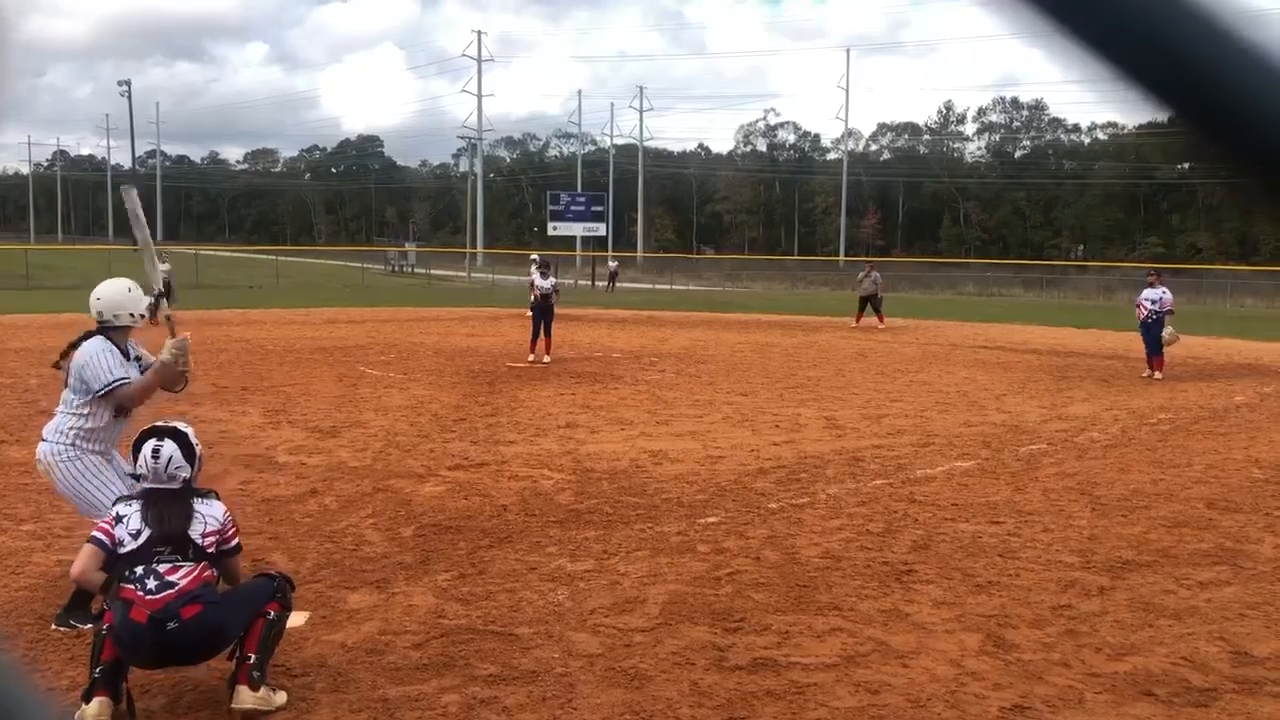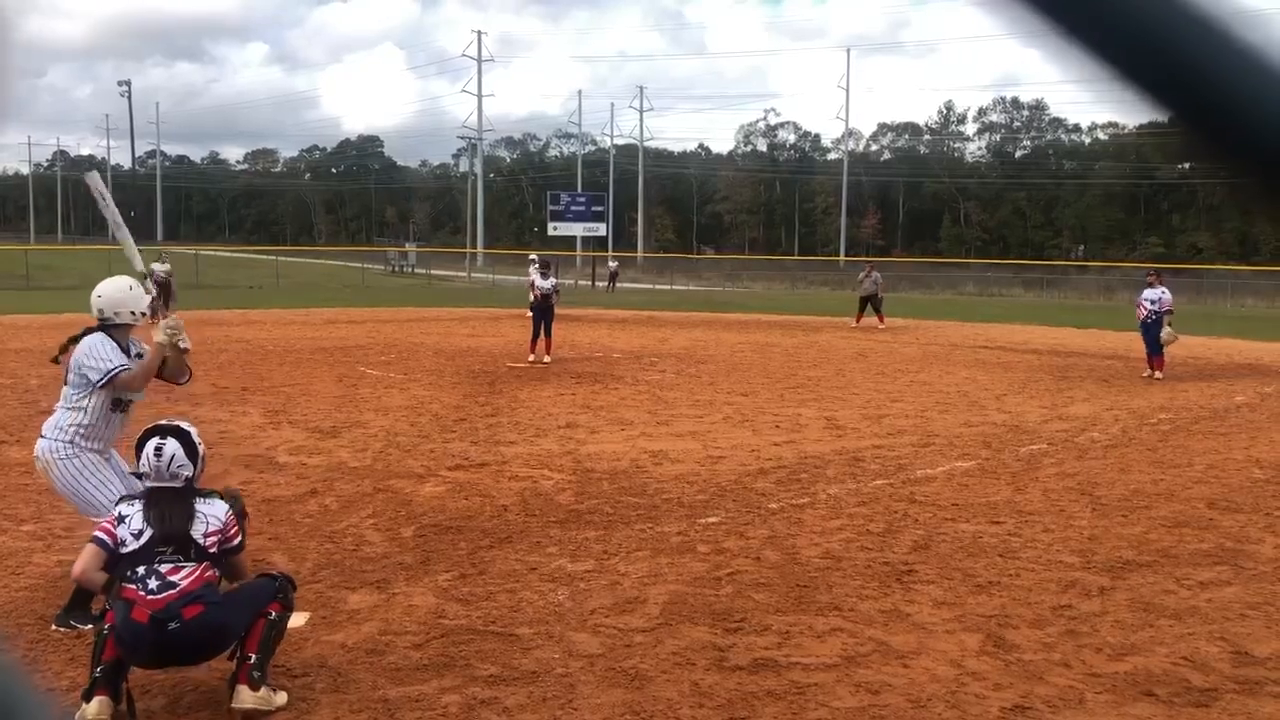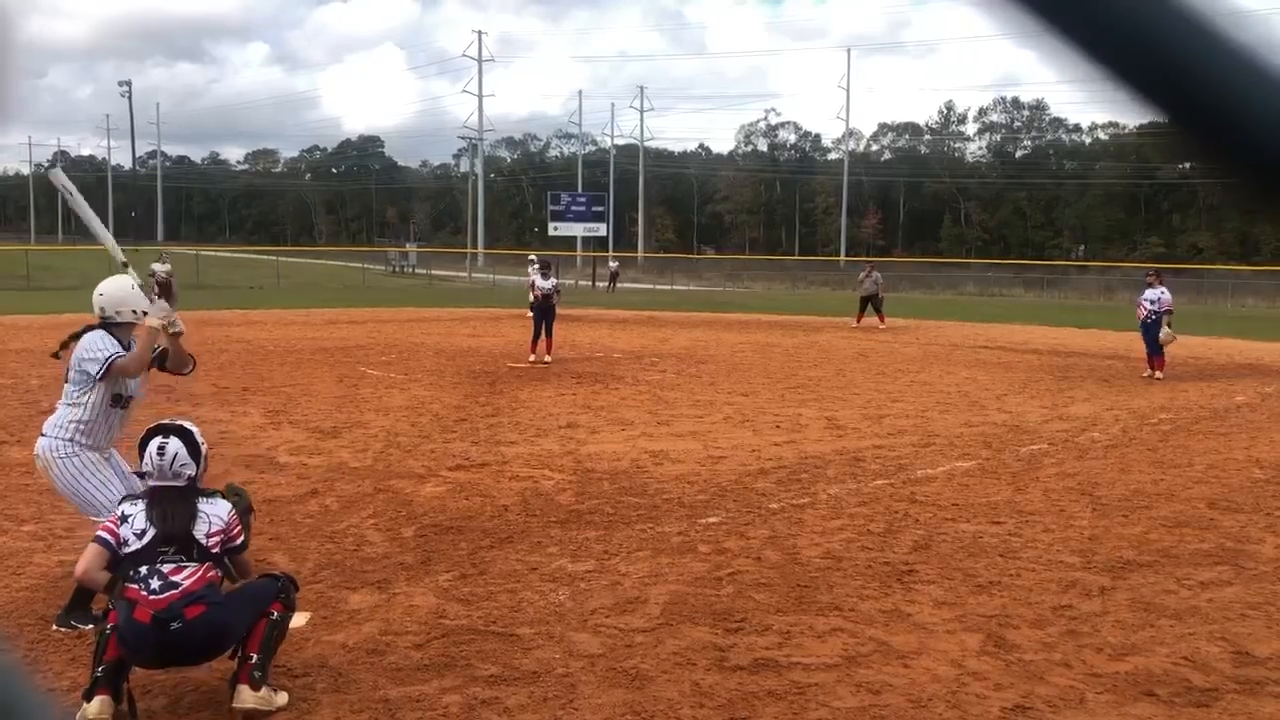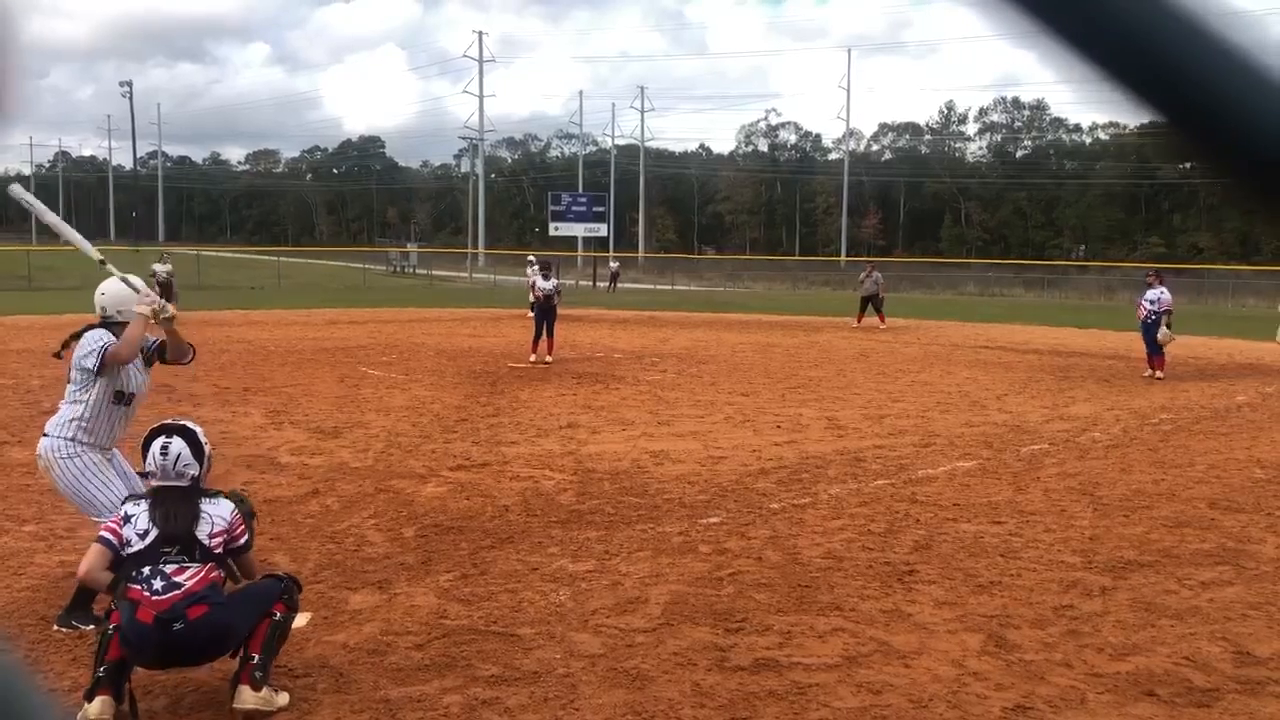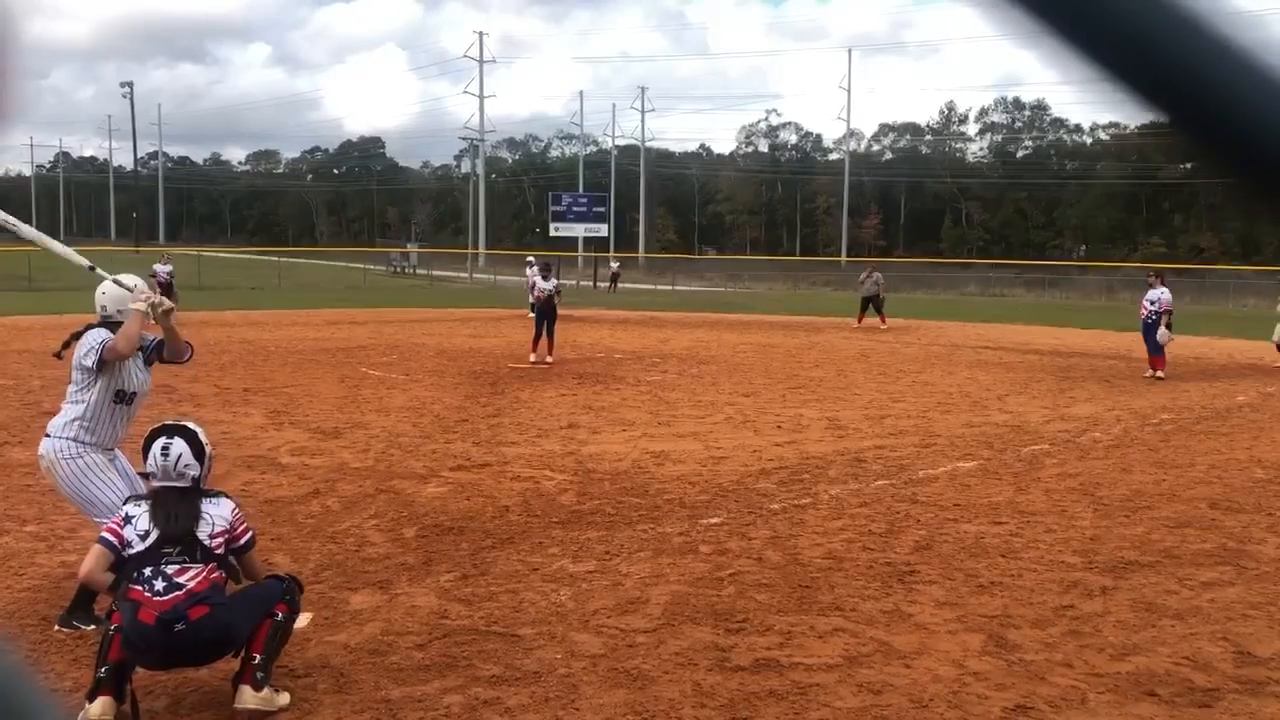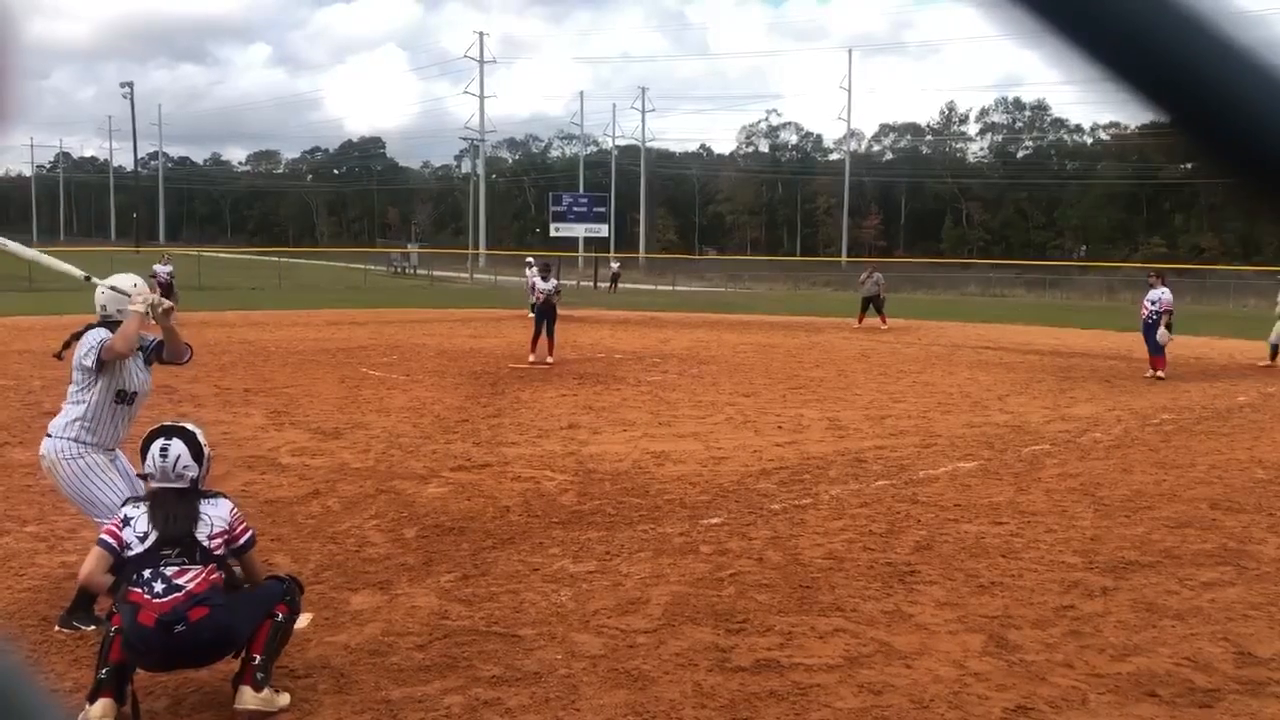
dt=0.1s
person 1, frame 1
left shoulder: (129, 350)
right shoulder: (97, 352)
left elbow: (170, 384)
right elbow: (130, 398)
left wrist: (177, 363)
right wrist: (163, 363)
left hip: (98, 451)
right hip: (67, 453)
right ankle: (73, 612)
person 1, frame 2
left shoulder: (131, 347)
right shoulder: (95, 346)
left elbow: (178, 377)
right elbow: (132, 384)
left wrist: (176, 350)
right wrist: (158, 344)
left hip: (96, 449)
right hip: (64, 451)
right ankle: (73, 612)
person 1, frame 3
left shoulder: (132, 344)
right shoulder: (95, 343)
left elbow: (182, 367)
right elbow: (130, 370)
left wrist: (173, 338)
right wrist: (153, 327)
left hip: (96, 448)
right hip: (64, 449)
right ankle: (74, 612)
person 1, frame 4
left shoulder: (138, 342)
right shoulder: (95, 340)
left elbow: (183, 355)
right elbow: (124, 355)
left wrist: (167, 325)
right wrist: (143, 315)
left hip: (100, 449)
right hip: (66, 449)
right ankle: (75, 612)
person 1, frame 5
left shoulder: (139, 341)
right shoulder: (95, 339)
left elbow: (181, 354)
right elbow: (123, 350)
left wrist: (165, 321)
right wrist: (141, 311)
left hip: (102, 449)
right hip: (69, 449)
right ankle: (77, 613)
person 1, frame 6
left shoulder: (140, 342)
right shoulder: (95, 340)
left elbow: (180, 355)
right elbow: (121, 348)
left wrist: (165, 323)
right wrist: (139, 312)
left hip: (103, 449)
right hip: (70, 450)
right ankle: (77, 613)
person 2, frame 1
left shoulder: (121, 512)
right shoulder: (213, 509)
left elbow: (81, 572)
right elbow: (235, 579)
left wrist: (121, 591)
left hip: (136, 643)
right hip: (200, 634)
left knee: (115, 607)
right knee: (275, 587)
left ankle: (100, 696)
right ankle: (249, 685)
person 2, frame 2
left shoulder: (124, 511)
right shoulder: (216, 508)
left elbow: (82, 572)
right elbow: (240, 576)
left wrist: (123, 592)
right wrist: (240, 524)
left hip: (138, 644)
right hip: (202, 634)
left knee: (118, 607)
right knee: (276, 587)
left ankle: (101, 695)
right ankle: (250, 685)
person 2, frame 3
left shoulder: (127, 511)
right shoulder: (219, 508)
left elbow: (85, 572)
right elbow: (245, 573)
left wrist: (127, 592)
right wrist: (244, 521)
left hip: (140, 644)
right hip: (204, 634)
left knee: (120, 607)
right knee: (279, 587)
left ankle: (102, 694)
right ankle: (251, 685)
person 2, frame 4
left shoulder: (130, 511)
right shoulder: (222, 507)
left elbow: (88, 573)
right elbow: (251, 575)
left wrist: (128, 591)
right wrist: (246, 526)
left hip: (143, 645)
right hip: (206, 636)
left knee: (122, 607)
right knee: (282, 588)
left ankle: (103, 695)
right ankle: (252, 685)
person 2, frame 5
left shoulder: (131, 511)
right shoulder: (222, 507)
left elbow: (89, 574)
right elbow: (255, 575)
left wrist: (131, 592)
right wrist: (237, 542)
left hip: (144, 645)
right hip: (208, 636)
left knee: (124, 607)
right knee: (284, 588)
left ankle: (104, 695)
right ankle: (253, 685)
person 2, frame 6
left shoulder: (129, 513)
right shoulder: (221, 508)
left elbow: (89, 576)
right elbow: (257, 578)
left wrist: (129, 594)
right wrist: (234, 584)
left hip: (145, 647)
right hip: (208, 638)
left knee: (124, 610)
right knee: (284, 589)
right ankle: (253, 686)
